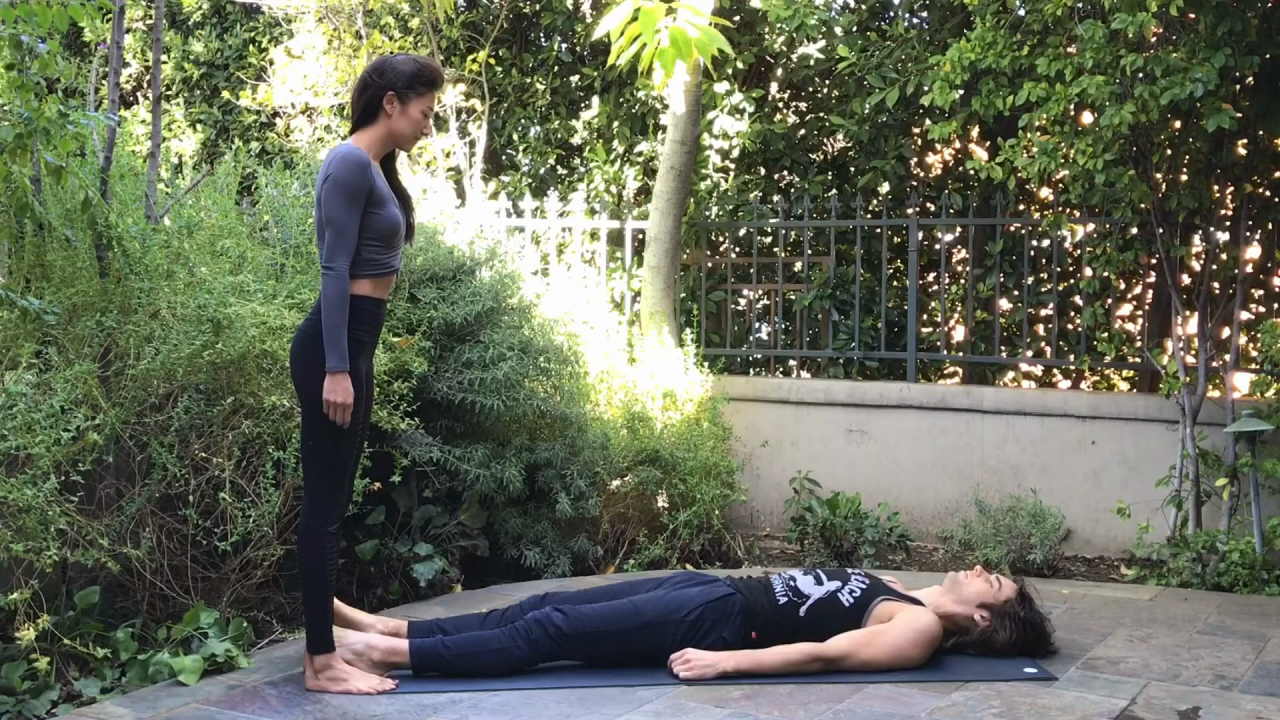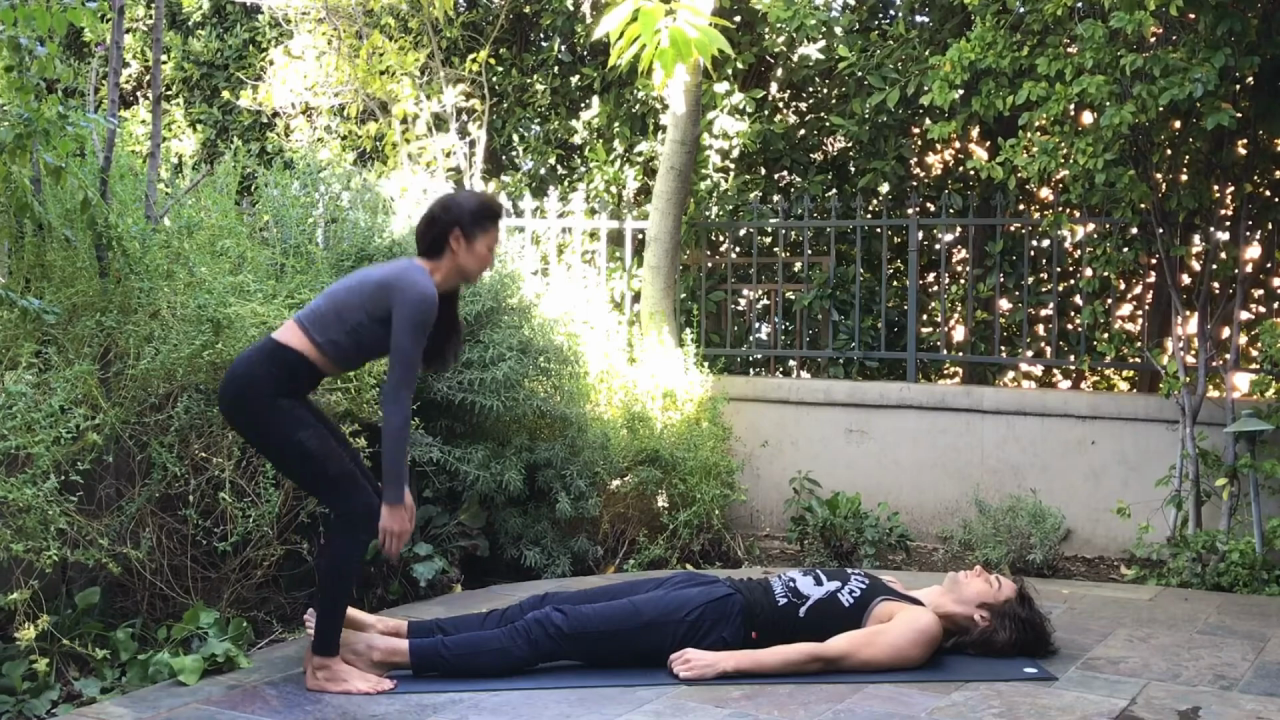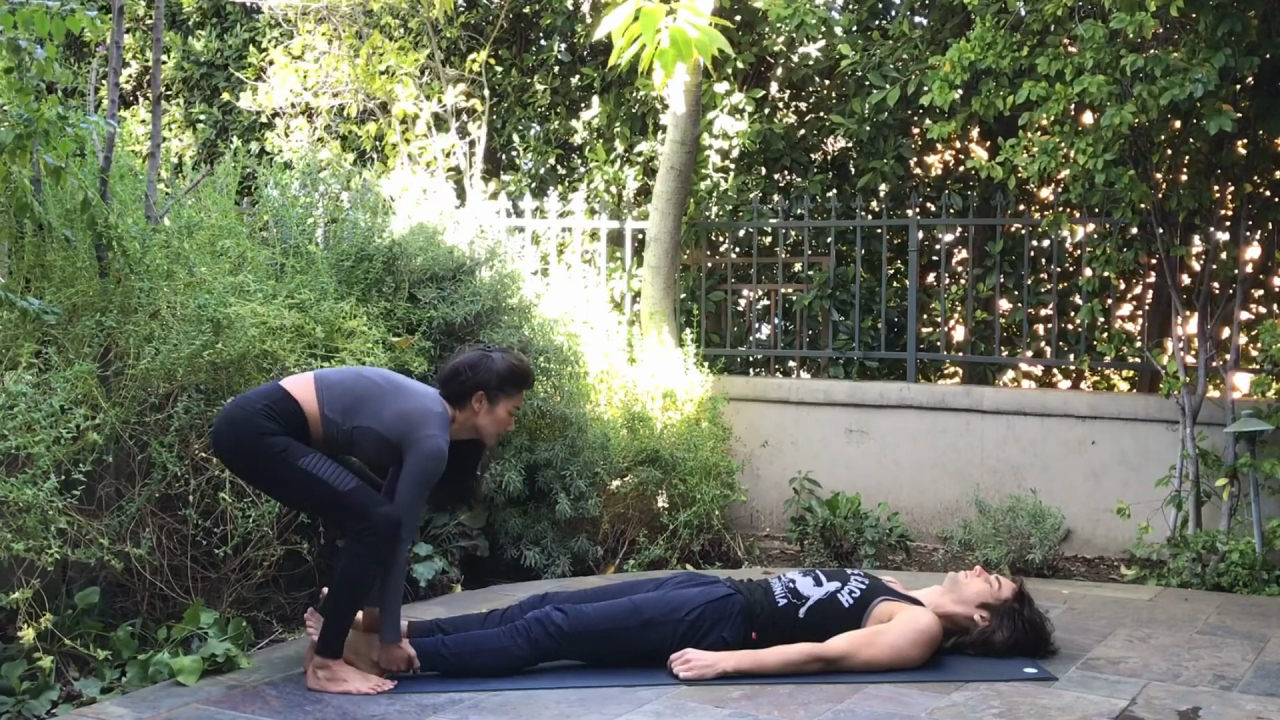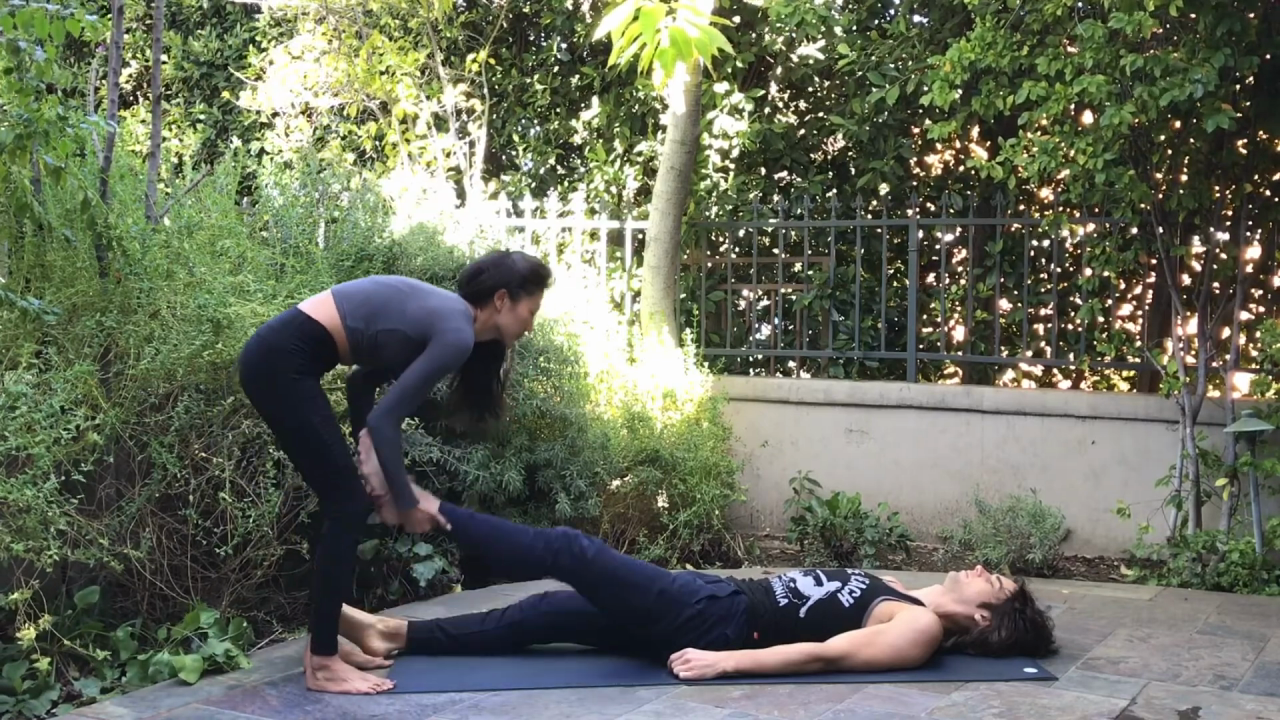
dt=0.7s
person 1, frame 1
left shoulder: (920, 629)
right shoulder: (903, 594)
left elbow: (826, 654)
left wrist: (724, 661)
left hip: (727, 617)
right hip: (722, 589)
left knee: (553, 630)
right knee: (552, 603)
left ankle: (390, 653)
right ankle: (390, 626)
person 1, frame 2
left shoulder: (920, 629)
right shoulder: (899, 592)
left elbow: (824, 655)
left wrist: (724, 661)
left hip: (725, 620)
right hip: (719, 588)
left knee: (552, 630)
right knee: (552, 604)
left ankle: (386, 653)
right ankle: (387, 626)
person 1, frame 3
left shoulder: (920, 631)
right shoulder: (902, 594)
left elbow: (825, 654)
left wrist: (725, 661)
left hip: (722, 623)
right hip: (717, 592)
left knee: (550, 631)
right knee: (547, 603)
right ankle: (397, 628)
person 1, frame 4
left shoulder: (920, 630)
right shoulder: (903, 593)
left elbow: (824, 652)
left wrist: (724, 663)
left hip: (719, 623)
right hip: (719, 596)
left knee: (572, 551)
right knee: (551, 610)
left ankle: (429, 509)
right ankle: (398, 634)
person 2, frame 1
left shoulder: (373, 165)
right shoulder: (350, 164)
right elbow: (335, 271)
right wrist: (335, 370)
left hip: (353, 343)
right hip: (337, 345)
left knee: (333, 500)
right knee: (325, 502)
left ankle: (324, 642)
right ankle: (321, 662)
person 2, frame 2
left shoulder: (414, 282)
right shoulder: (418, 291)
left elbow: (398, 396)
right elbow: (397, 400)
left wrist: (396, 486)
right wrist: (392, 499)
left hip: (275, 386)
right hip: (260, 389)
left knee: (358, 501)
right knee: (357, 506)
left ankle: (328, 641)
right ankle: (323, 662)
person 2, frame 3
left shoulder: (427, 414)
right shoulder: (431, 438)
left elbow: (390, 509)
right elbow: (400, 535)
left wrist: (374, 608)
right wrist: (390, 638)
left hip: (266, 423)
right hip: (255, 429)
left knee: (369, 515)
right knee: (376, 521)
left ankle: (326, 643)
right ankle: (325, 664)
person 2, frame 4
left shoulder: (442, 316)
right shoulder: (456, 333)
right elbow: (385, 419)
left wrist: (368, 450)
right wrist: (407, 503)
left hip: (281, 357)
right hip: (281, 362)
left knee: (346, 499)
right knee: (348, 504)
left ankle: (326, 642)
right ankle: (323, 663)
